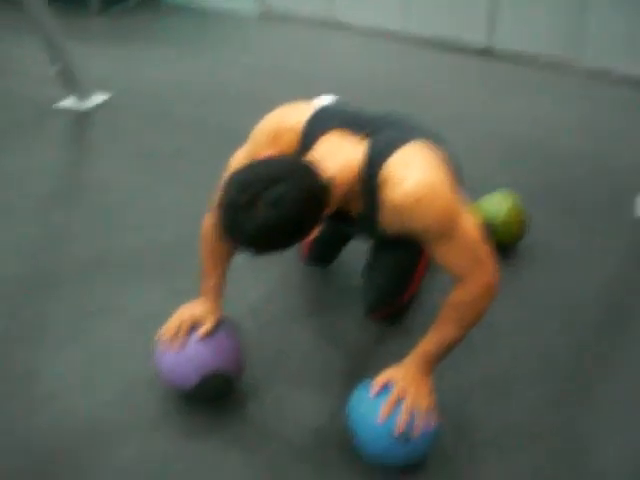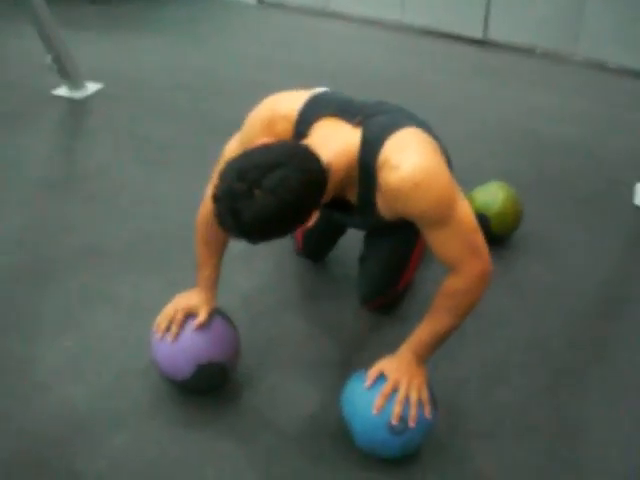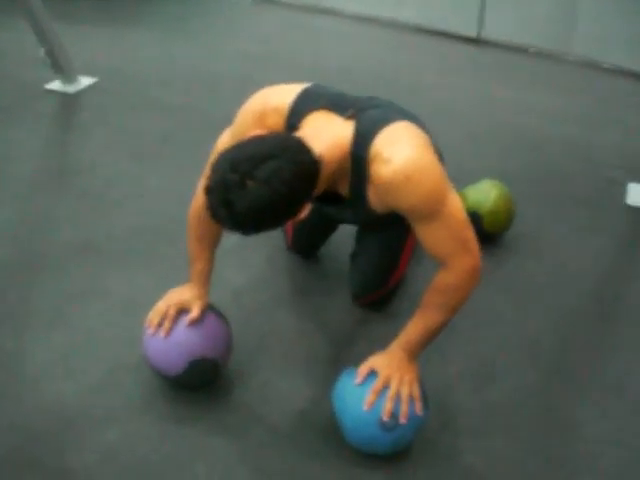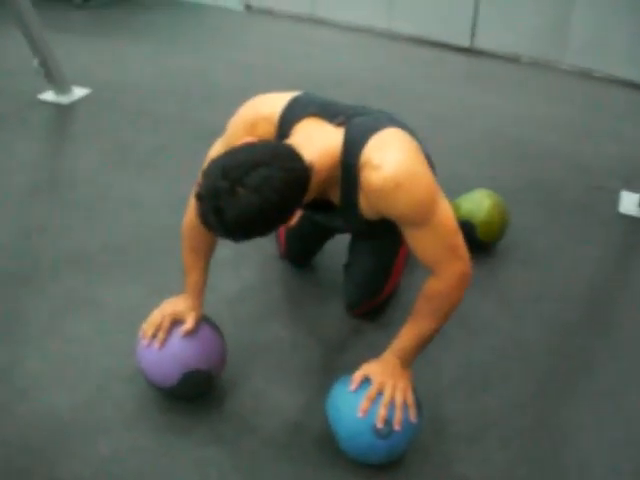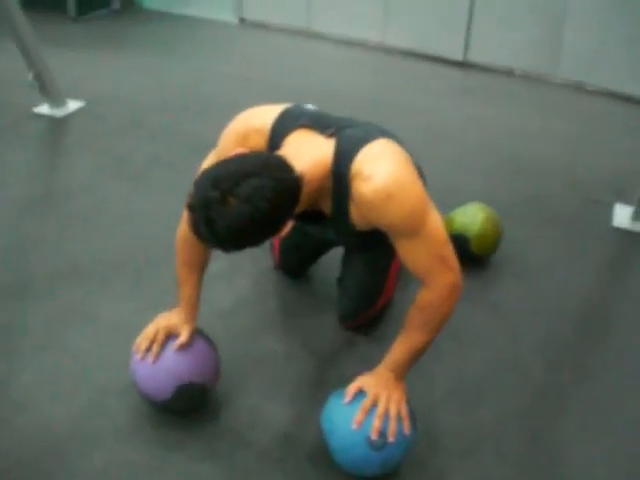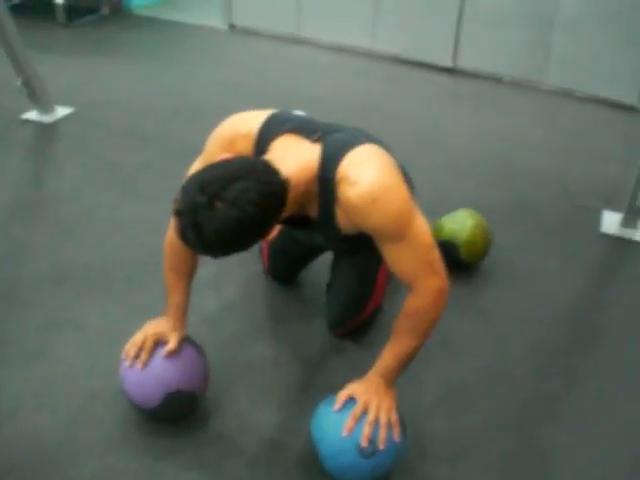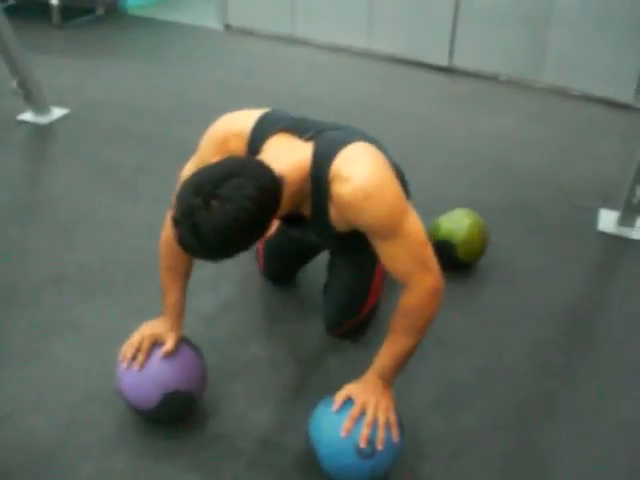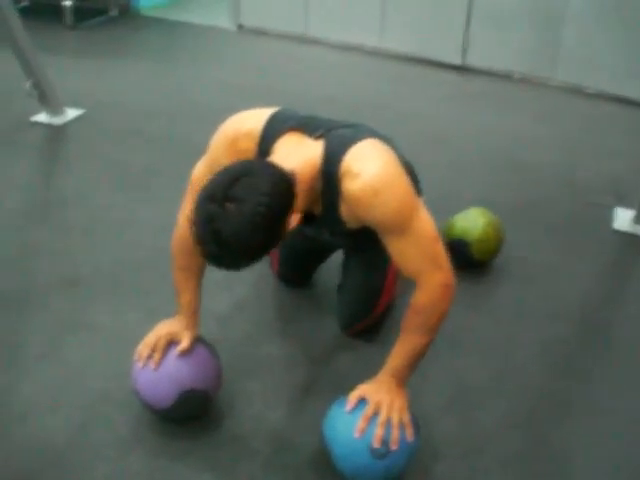
dt=0.1s
person 1, frame 1
left shoulder: (413, 190)
right shoulder: (281, 131)
left elbow: (480, 278)
right elbow: (224, 206)
left wrist: (419, 365)
right wrist: (209, 299)
left hip: (409, 206)
left knee: (382, 307)
right knee: (315, 255)
person 1, frame 2
left shoulder: (408, 175)
right shoulder: (275, 119)
left elbow: (474, 267)
right elbow: (218, 194)
left wrist: (412, 356)
right wrist: (204, 289)
left hip: (406, 199)
left knee: (376, 298)
right knee: (308, 249)
person 1, frame 3
left shoulder: (400, 169)
right shoulder: (266, 112)
left elbow: (464, 262)
right elbow: (211, 190)
left wrist: (403, 353)
right wrist: (197, 285)
left hip: (393, 196)
right hip: (329, 184)
left knee: (368, 294)
right knee: (299, 246)
person 1, frame 4
left shoulder: (390, 176)
right shoulder: (257, 121)
left elbow: (453, 269)
right elbow: (204, 199)
left wrist: (397, 361)
right wrist: (191, 296)
left hip: (386, 210)
right hip: (322, 190)
left knee: (362, 304)
right knee: (292, 255)
person 1, frame 5
left shoulder: (381, 184)
right shoulder: (249, 132)
left elbow: (444, 280)
right elbow: (198, 212)
left wrist: (390, 373)
right wrist: (185, 310)
left hip: (378, 221)
left knee: (355, 316)
right knee: (287, 266)
person 1, frame 6
left shoulder: (367, 189)
right shoulder: (236, 138)
left elbow: (431, 285)
right elbow: (185, 218)
left wrist: (380, 380)
right wrist: (174, 317)
left hip: (367, 227)
left knee: (344, 322)
right knee: (277, 271)
person 1, frame 7
left shoulder: (360, 186)
right shoulder: (228, 138)
left elbow: (426, 284)
right elbow: (180, 218)
left wrist: (378, 380)
right wrist: (170, 318)
left hip: (364, 218)
left knee: (341, 323)
right knee: (274, 273)
person 1, frame 8
left shoulder: (370, 183)
right shoulder: (238, 137)
left elbow: (437, 281)
right elbow: (191, 218)
left wrist: (392, 380)
right wrist: (186, 317)
left hip: (377, 217)
right hip: (316, 209)
left knee: (356, 322)
right knee: (289, 276)
